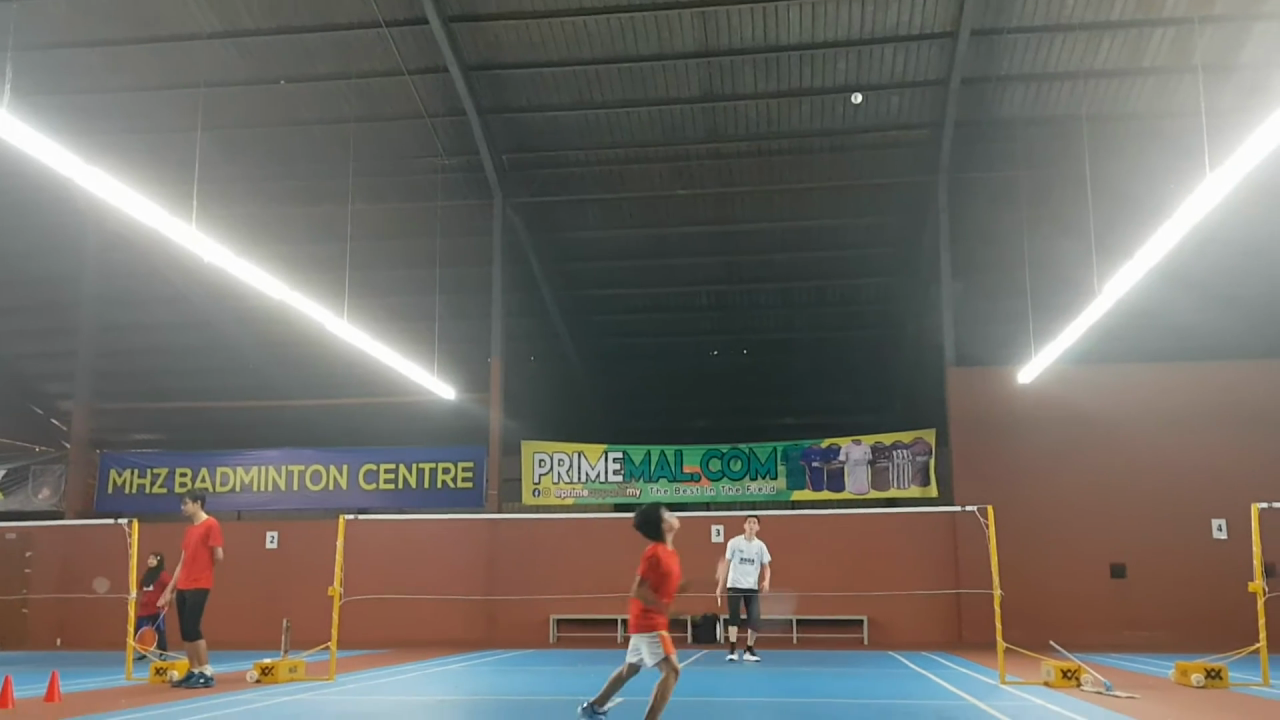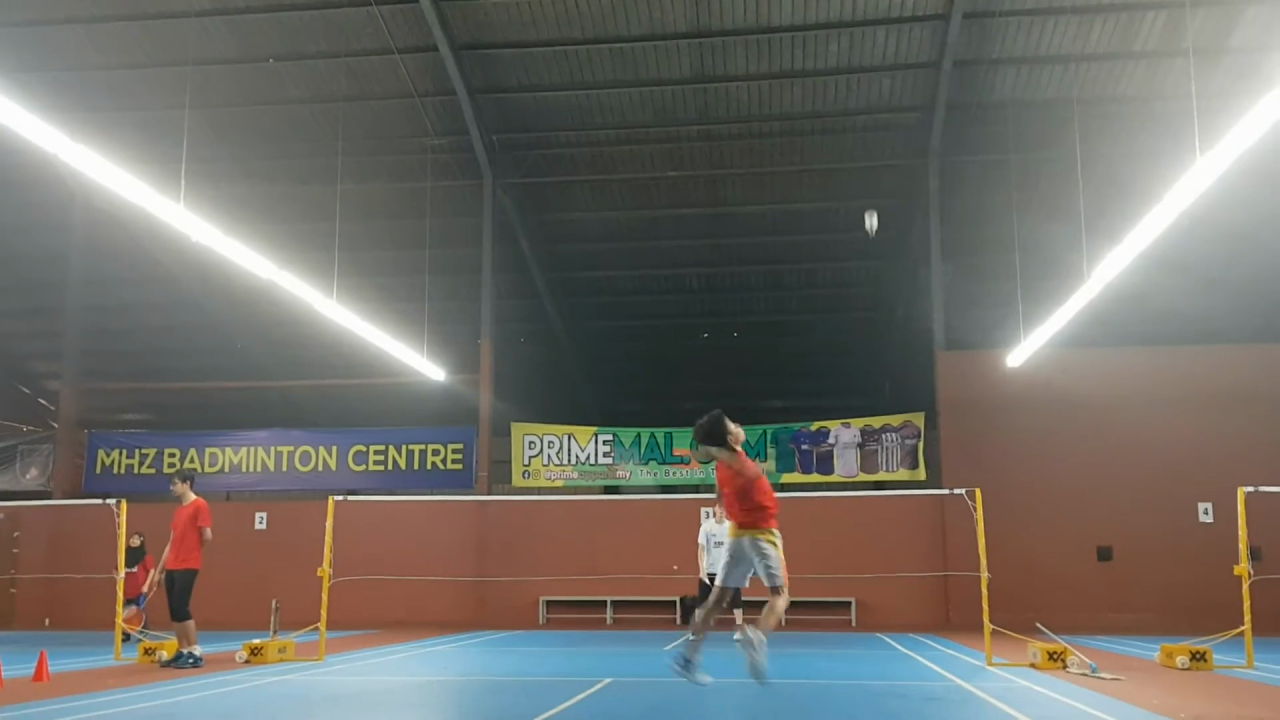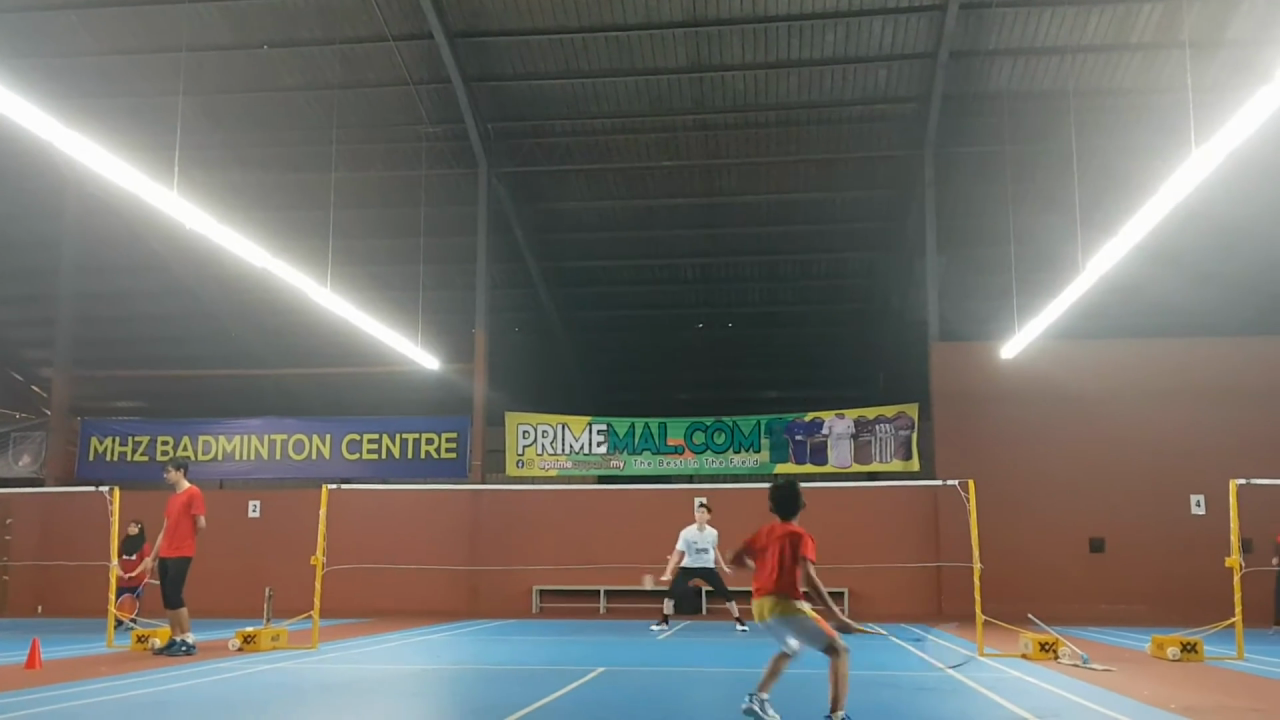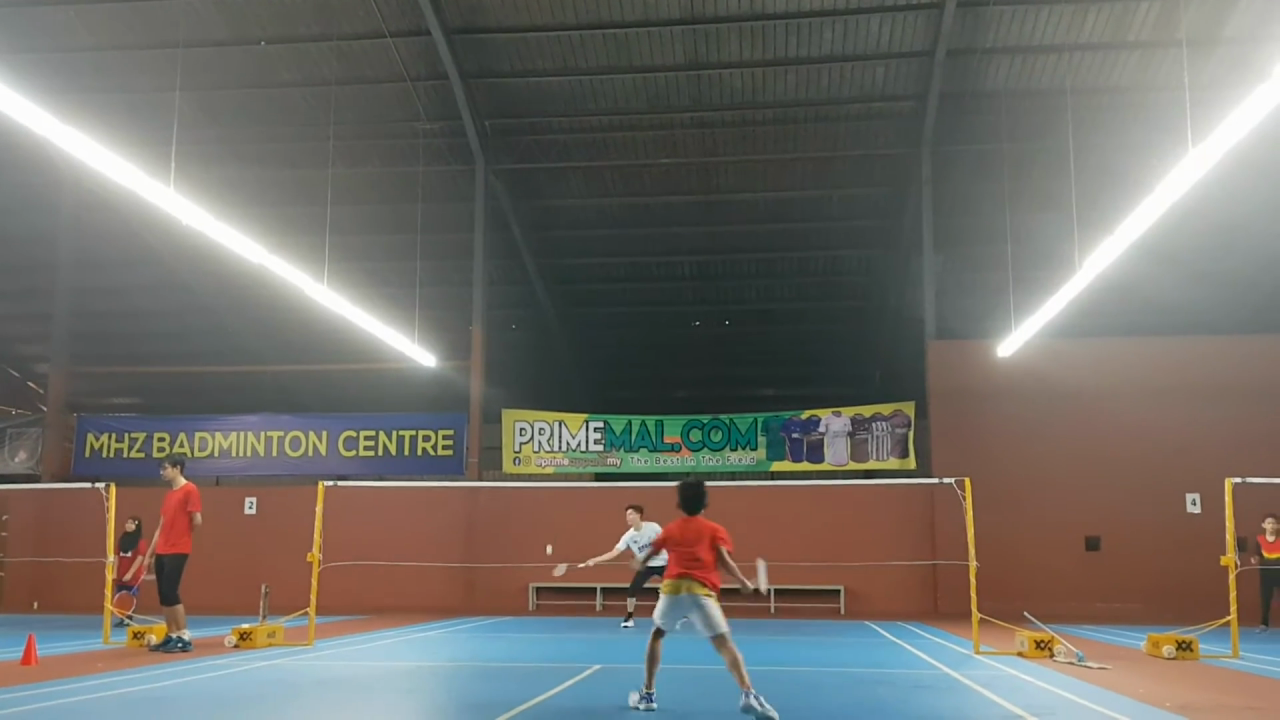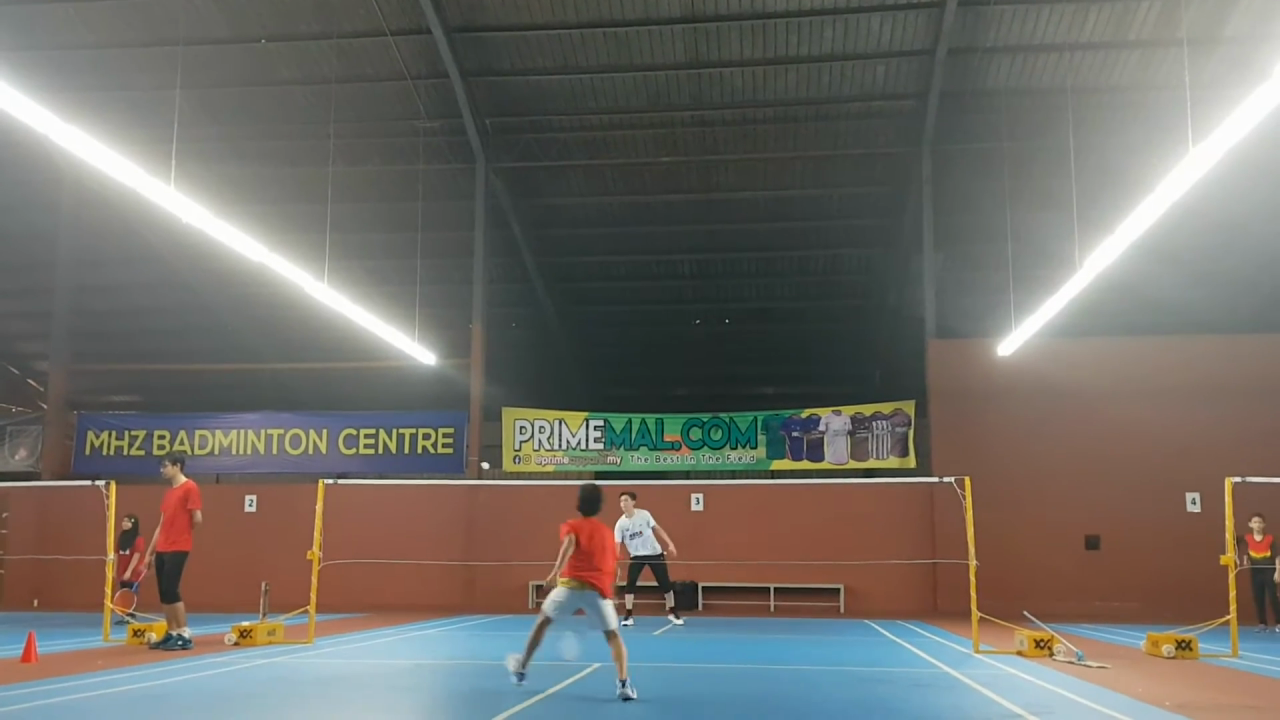
dt=0.4s
person 1, frame 1
left shoulder: (670, 554)
right shoulder: (656, 555)
left elbow: (671, 587)
right elbow: (638, 592)
right wrist: (667, 608)
left hip: (650, 622)
right hip: (648, 624)
left knee: (632, 668)
right knee: (672, 669)
person 1, frame 2
left shoulder: (725, 468)
right shoulder: (734, 461)
left hip: (738, 535)
right hip: (762, 535)
left knee: (717, 597)
right knee: (780, 594)
left ankle: (689, 655)
right ankle: (756, 635)
person 1, frame 3
left shoulder: (762, 533)
right shoulder: (800, 537)
left elbow: (735, 559)
right elbow: (809, 578)
right wrist: (837, 615)
left hip: (761, 605)
right hip: (787, 606)
left knee: (790, 651)
right knee: (839, 652)
left ankle: (758, 699)
person 1, frame 4
left shoulder: (672, 529)
right shoulder: (715, 530)
left elbow: (644, 558)
right elbow: (725, 561)
left wrist: (637, 564)
right wrist: (745, 584)
left hip: (672, 588)
right hip: (701, 592)
left knee: (656, 636)
right knee: (725, 645)
left ankle: (647, 695)
right ankle: (750, 697)
person 1, frame 5
left shoulder: (573, 525)
right shoulder: (607, 533)
left elbow: (569, 545)
right elbow: (612, 566)
left wrist: (556, 571)
left hip: (572, 585)
right hip: (599, 590)
left knee: (542, 622)
right knee: (614, 638)
left ankle: (521, 669)
right ankle: (624, 683)
person 2, frame 1
left shoulder: (211, 524)
right shoulder: (189, 530)
left elbow: (218, 556)
right elbow: (182, 562)
left wrist: (203, 570)
right wrist: (170, 589)
left hip: (199, 586)
right hip: (183, 587)
left knee: (192, 628)
right knee: (185, 631)
left ankle: (206, 673)
right ankle: (194, 671)
person 2, frame 2
left shoulder: (200, 505)
right shoulder: (178, 510)
left elbow: (207, 536)
right elbow: (171, 543)
left wrist: (192, 550)
right wrist: (159, 570)
left hip: (188, 567)
right hip: (172, 567)
left knee: (181, 608)
right knee: (174, 610)
left ankle: (195, 653)
right ankle: (183, 651)
person 2, frame 3
left shoulder: (193, 493)
right shoulder: (172, 498)
left elbow: (201, 524)
right elbow: (165, 530)
left wrist: (185, 538)
right wrist: (152, 556)
left hip: (181, 554)
right hip: (165, 555)
left knee: (174, 596)
right knee: (167, 597)
left ankle: (188, 641)
right ankle: (175, 639)
person 2, frame 4
left shoulder: (189, 490)
right shoulder: (169, 494)
left elbow: (197, 521)
right elbow: (161, 527)
left wrist: (181, 535)
right wrist: (149, 554)
left hip: (177, 551)
right hip: (162, 552)
left knee: (170, 593)
right knee: (163, 594)
left ankle: (184, 637)
right ankle: (171, 636)
person 2, frame 5
left shoulder: (190, 487)
right shoulder: (168, 492)
left elbow: (197, 519)
right elbow: (161, 525)
left wrist: (182, 533)
right wrist: (150, 551)
left hip: (178, 549)
right hip: (162, 549)
left knee: (171, 591)
right knee: (164, 592)
left ankle: (184, 635)
right ankle: (171, 633)
